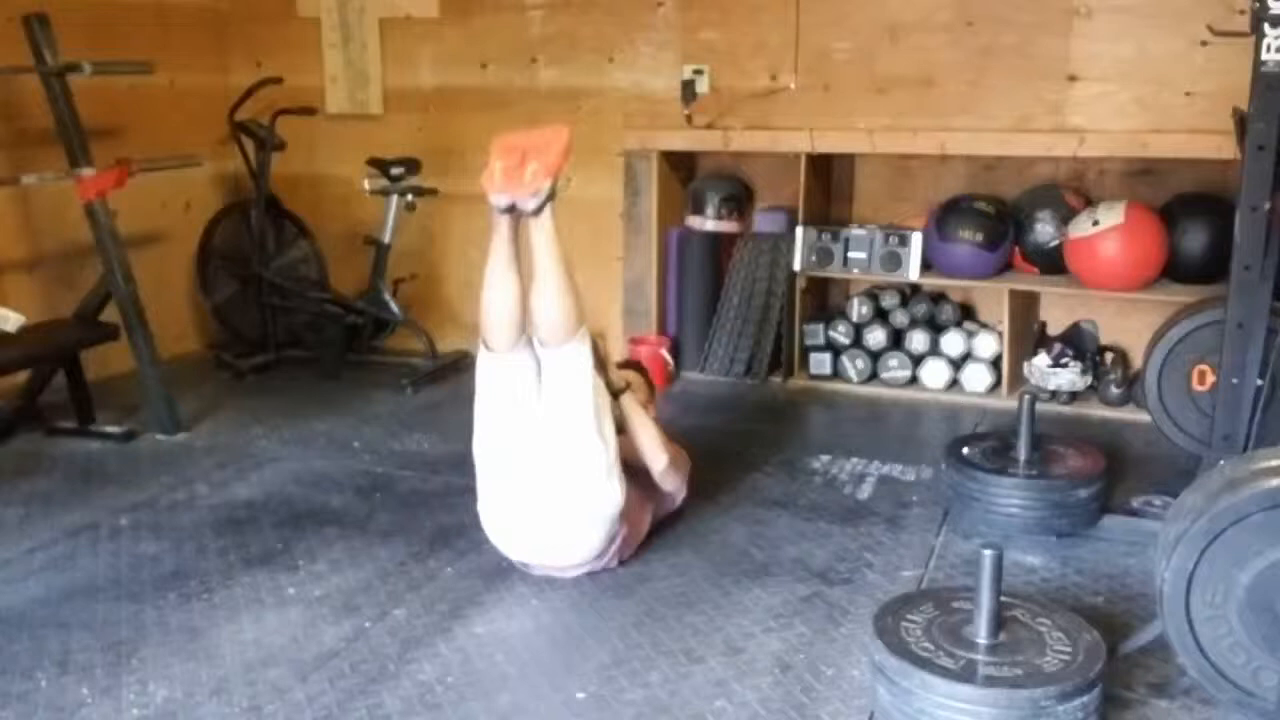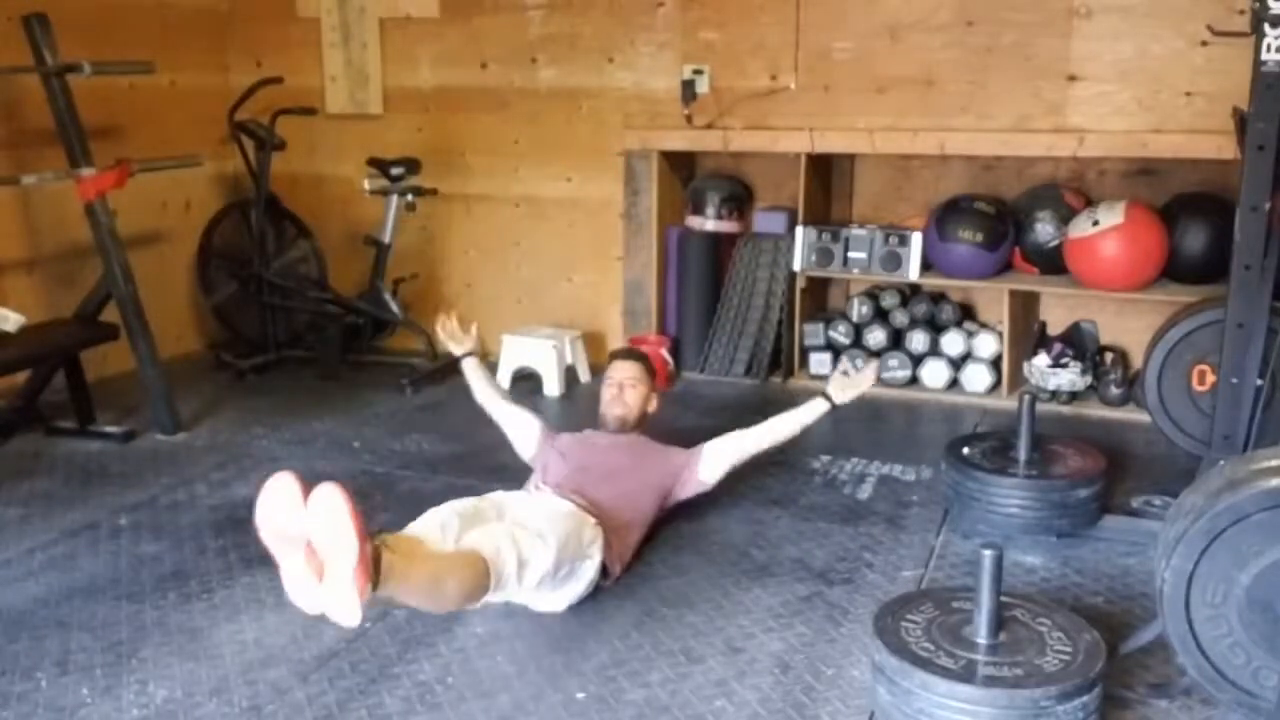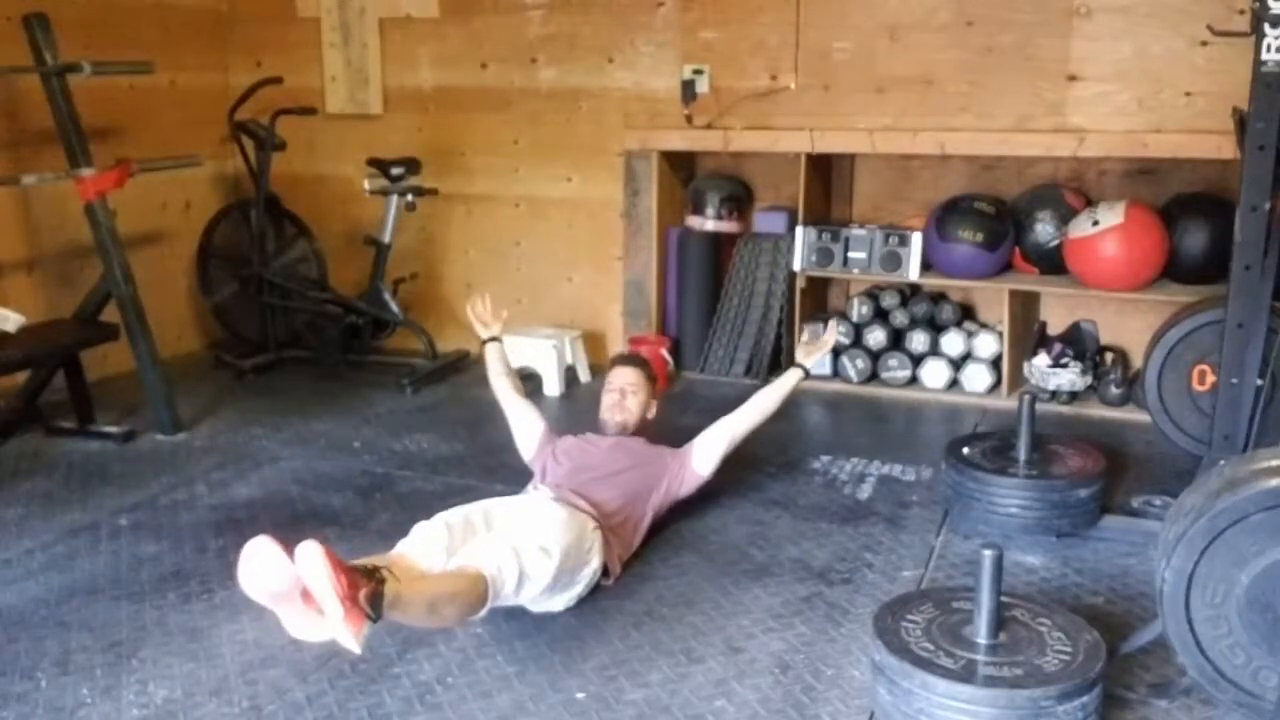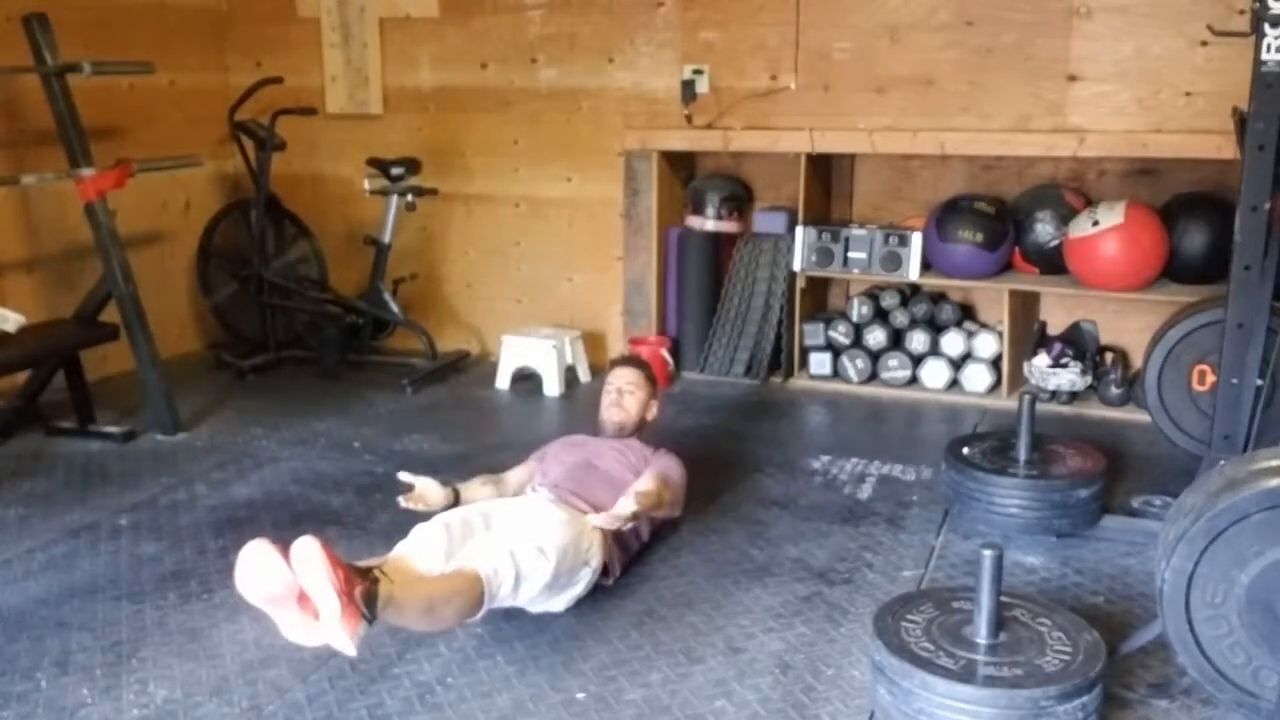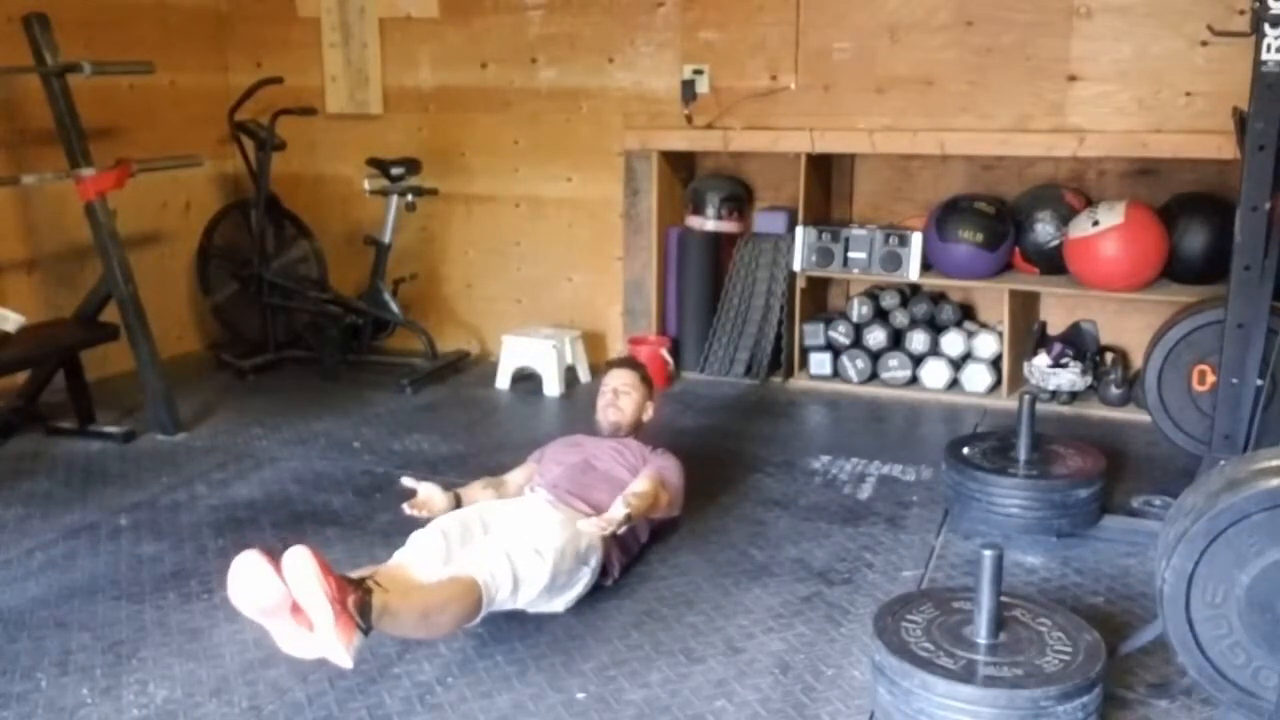
dt=1s
person 1, frame 1
left shoulder: (665, 467)
right shoulder: (584, 445)
left elbow: (662, 462)
left wrist: (621, 387)
left hip: (581, 525)
right hip: (511, 517)
left knee: (567, 352)
right knee: (503, 349)
person 1, frame 2
left shoulder: (666, 462)
right shoulder: (561, 445)
left elbow: (746, 441)
right elbow: (500, 408)
left wrist: (824, 400)
right wrist: (467, 357)
left hip: (575, 531)
right hip: (511, 508)
left knee: (482, 558)
right knee: (436, 531)
left ankle: (365, 574)
right ankle: (334, 581)
person 1, frame 3
left shoulder: (667, 464)
right shoulder: (562, 447)
left elbow: (734, 424)
right elbow: (513, 401)
left wrist: (798, 369)
right wrist: (492, 342)
left hip: (573, 532)
right hip: (512, 509)
left knee: (480, 572)
right knee: (425, 546)
left ankle: (365, 602)
right ankle: (323, 601)
person 1, frame 4
left shoulder: (662, 464)
right shoulder: (565, 444)
left elbow: (651, 497)
right elbow: (504, 482)
left wrist: (624, 513)
right wrist: (450, 494)
left hip: (572, 531)
right hip: (510, 510)
left knee: (478, 573)
right knee: (424, 548)
left ankle: (363, 602)
right ankle: (317, 603)
person 1, frame 5
left shoulder: (659, 462)
right shoulder: (564, 444)
left elbow: (646, 496)
right elbow: (506, 483)
left wrist: (620, 514)
right wrist: (453, 498)
left hip: (573, 532)
right hip: (510, 511)
left knee: (475, 578)
right knee: (421, 556)
left ankle: (357, 613)
right ankle: (314, 616)
